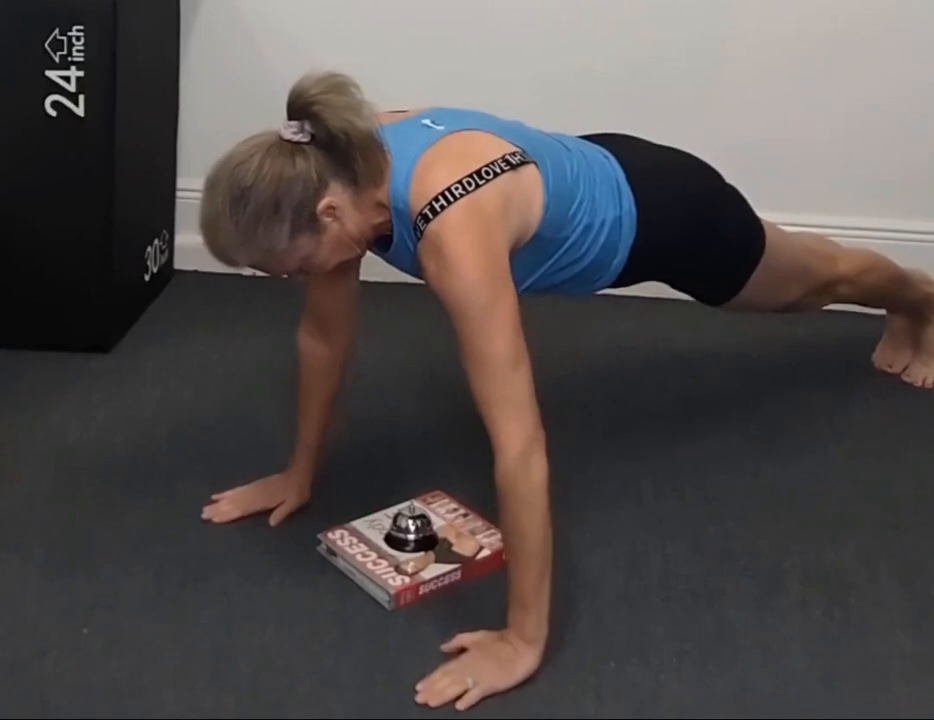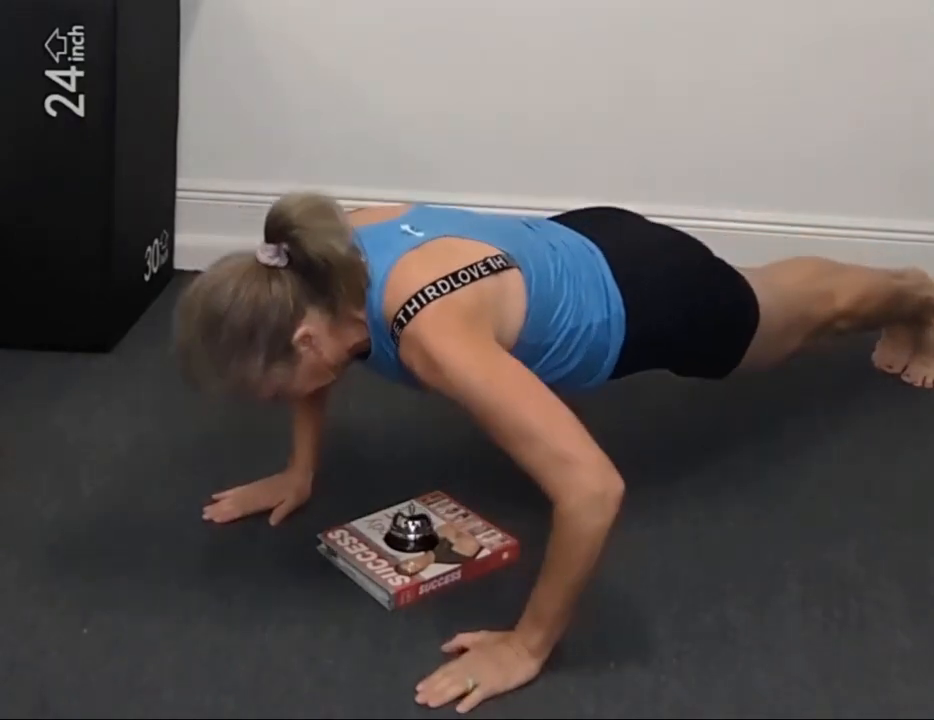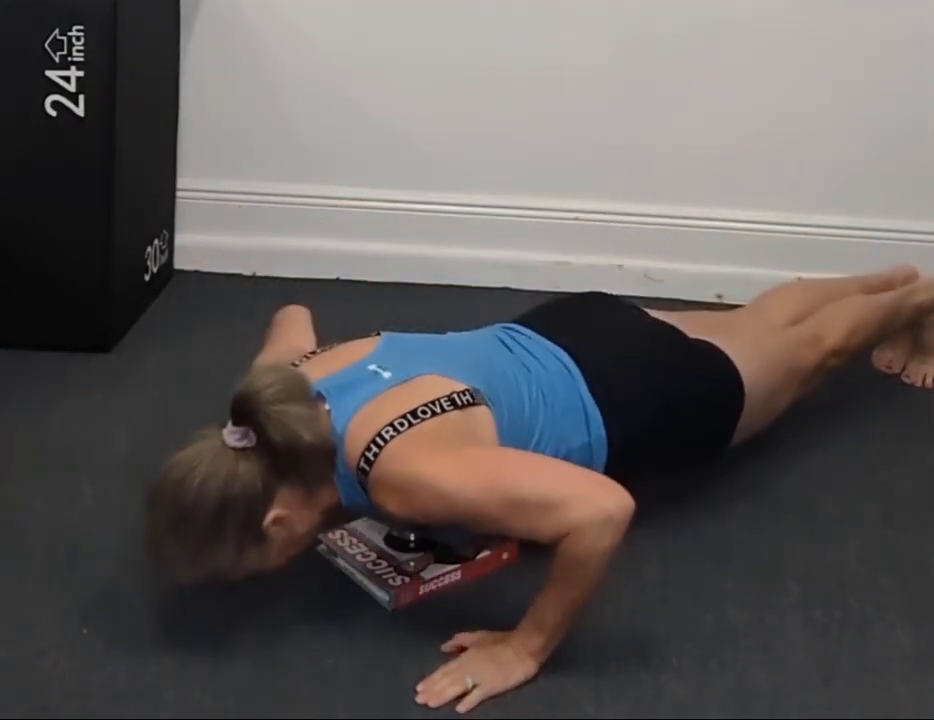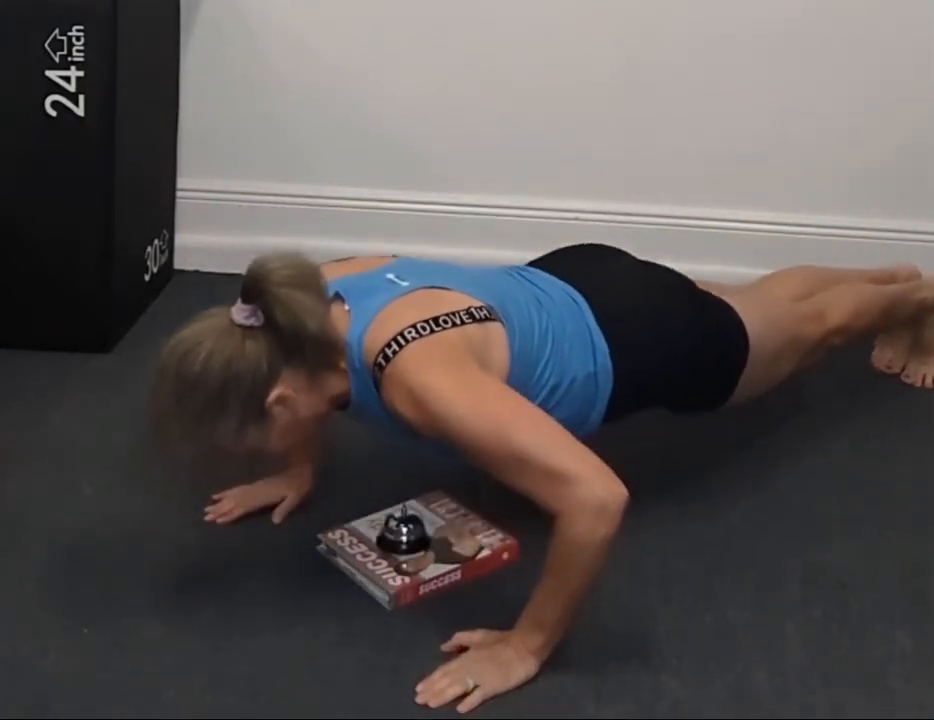
dt=0.5s
person 1, frame 1
left shoulder: (453, 232)
right shoulder: (338, 167)
left elbow: (520, 447)
right elbow: (323, 334)
left wrist: (523, 640)
right wrist: (298, 475)
left hip: (661, 213)
right hip: (597, 184)
left knee: (814, 279)
right knee: (795, 296)
person 1, frame 2
left shoulder: (431, 338)
right shoulder: (321, 259)
left elbow: (594, 490)
right elbow: (315, 345)
left wrist: (528, 645)
right wrist: (300, 470)
left hip: (647, 302)
right hip: (582, 253)
left knee: (818, 310)
right knee: (770, 284)
person 1, frame 3
left shoulder: (400, 472)
right shoulder: (290, 392)
left elbow: (604, 509)
right elbow: (293, 313)
left wrist: (526, 647)
right wrist: (282, 468)
left hip: (631, 399)
right hip: (556, 339)
left knee: (807, 347)
right knee: (752, 320)
person 1, frame 4
left shoulder: (418, 377)
right shoulder: (310, 305)
left elbow: (599, 498)
left wrist: (525, 647)
right wrist: (300, 474)
left hip: (638, 345)
right hip: (569, 288)
left knee: (813, 326)
right knee: (758, 296)
